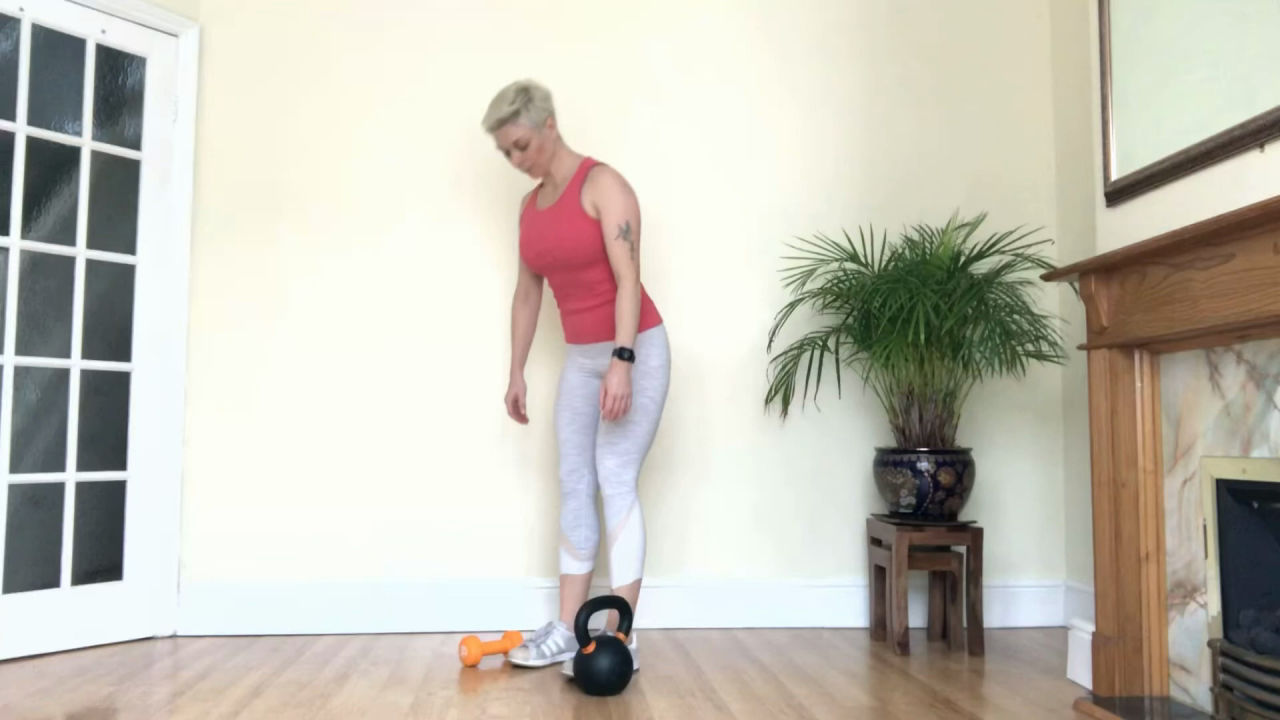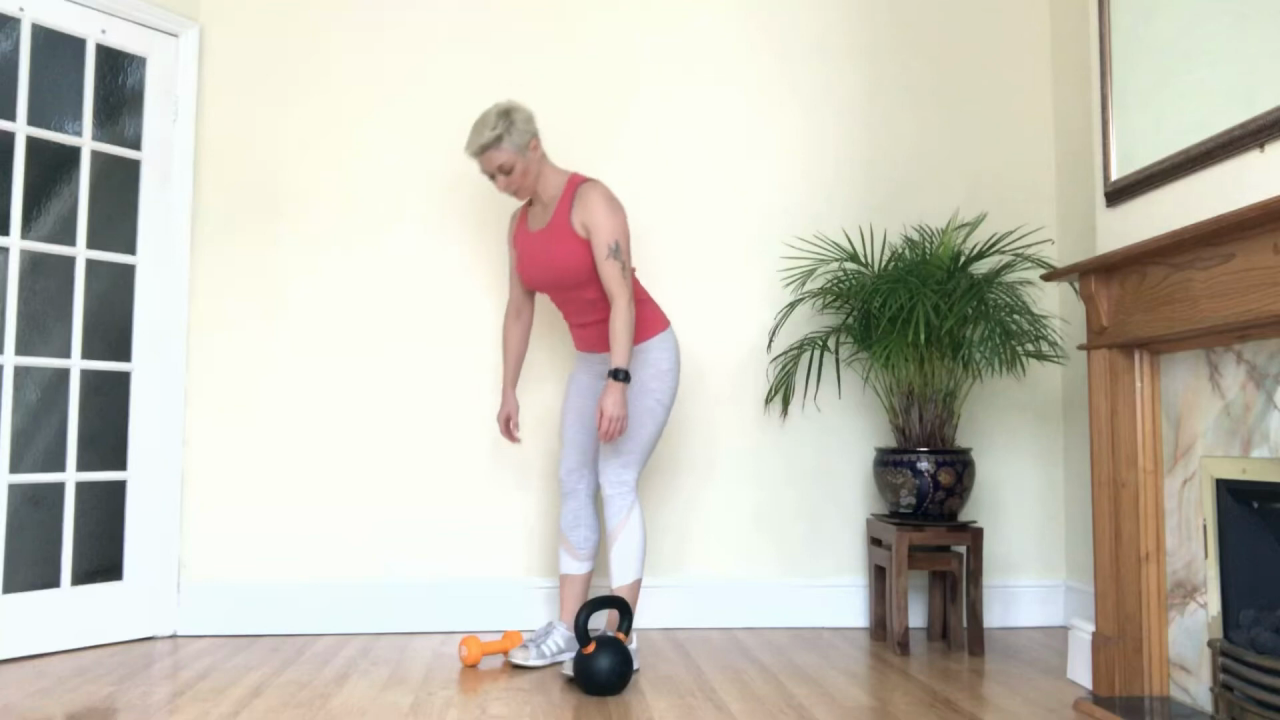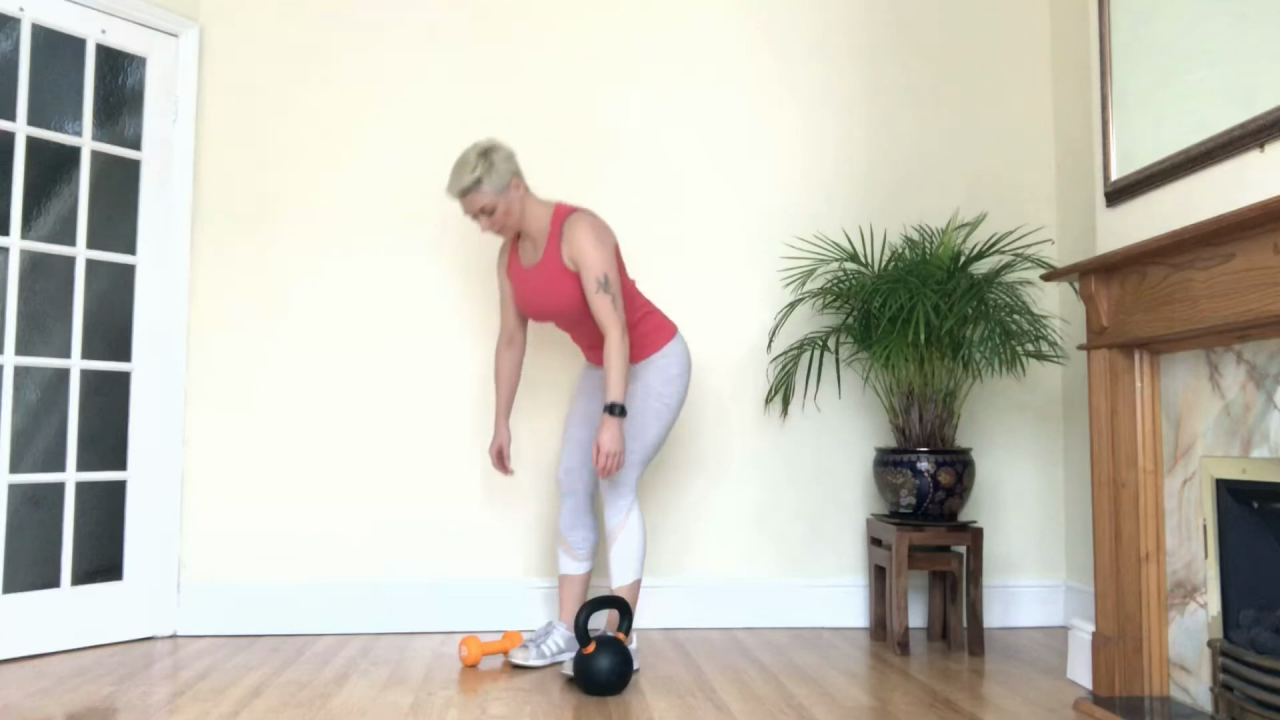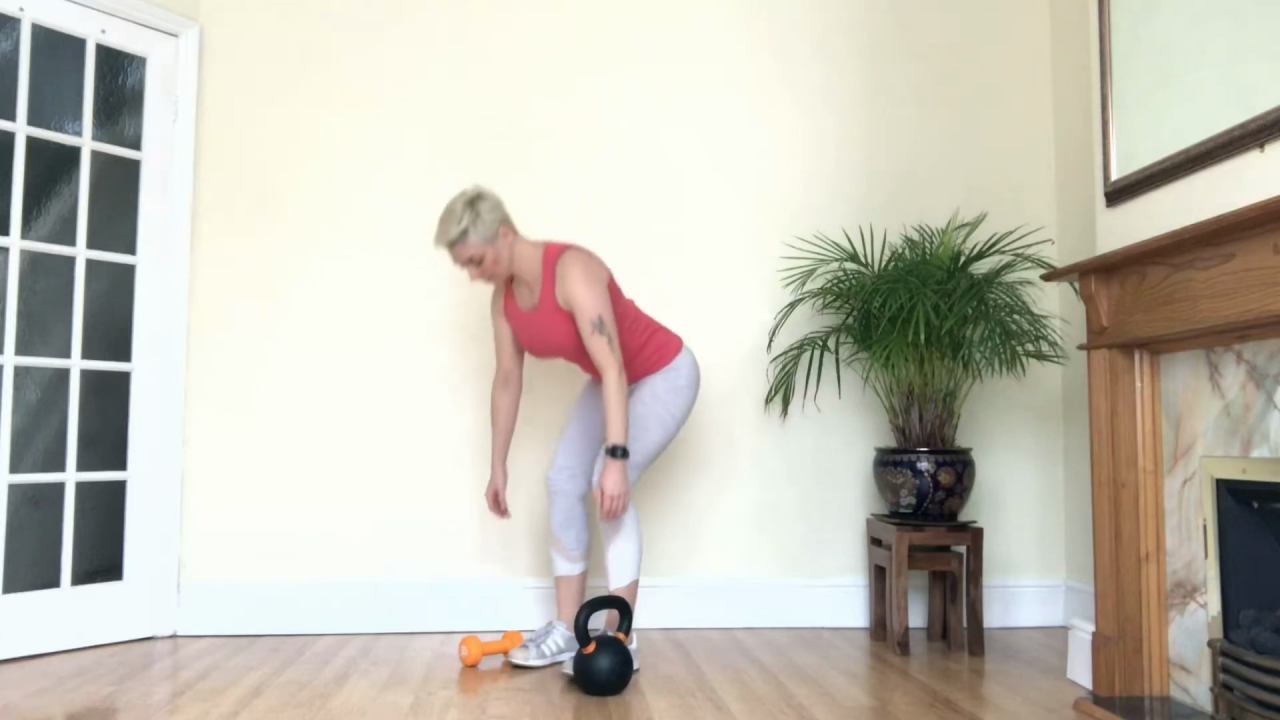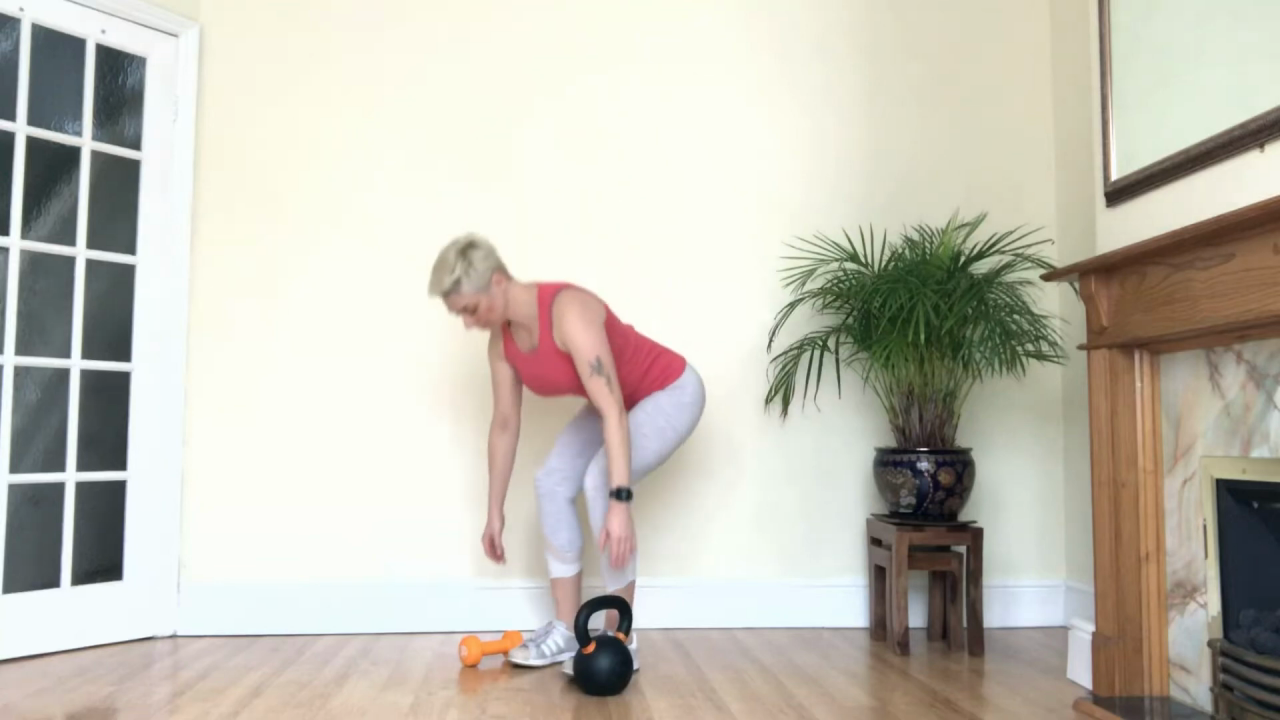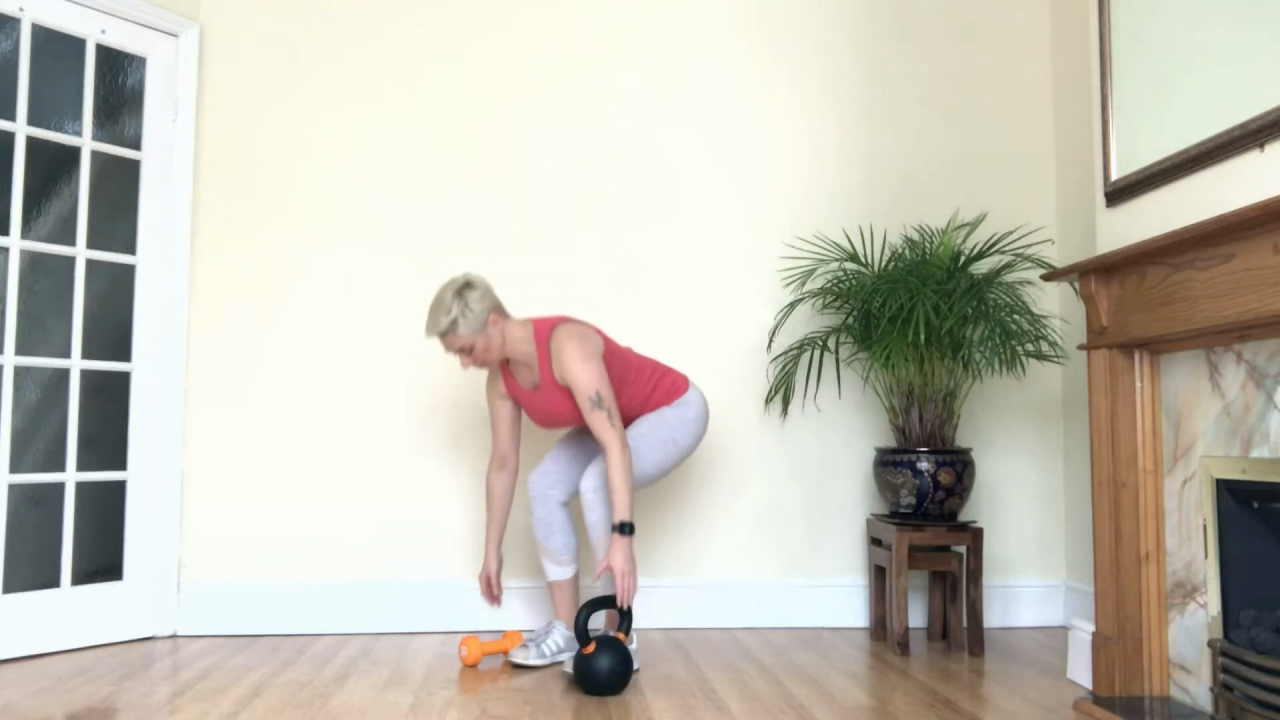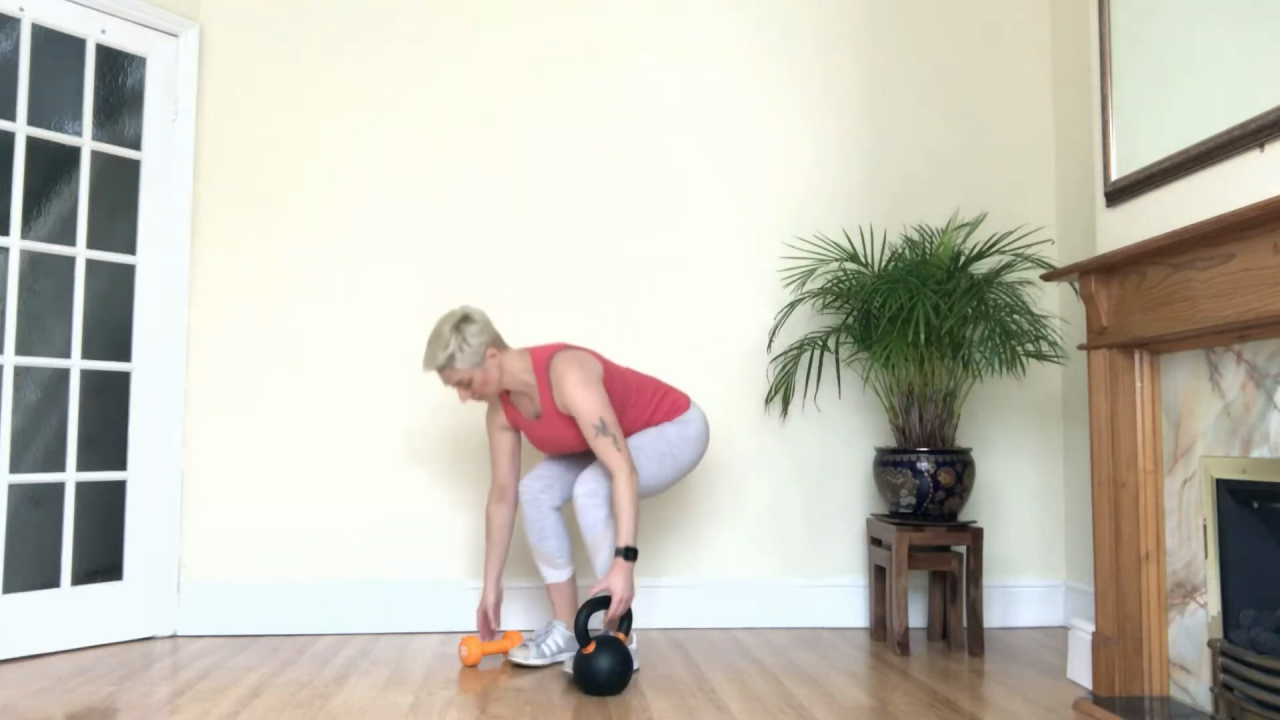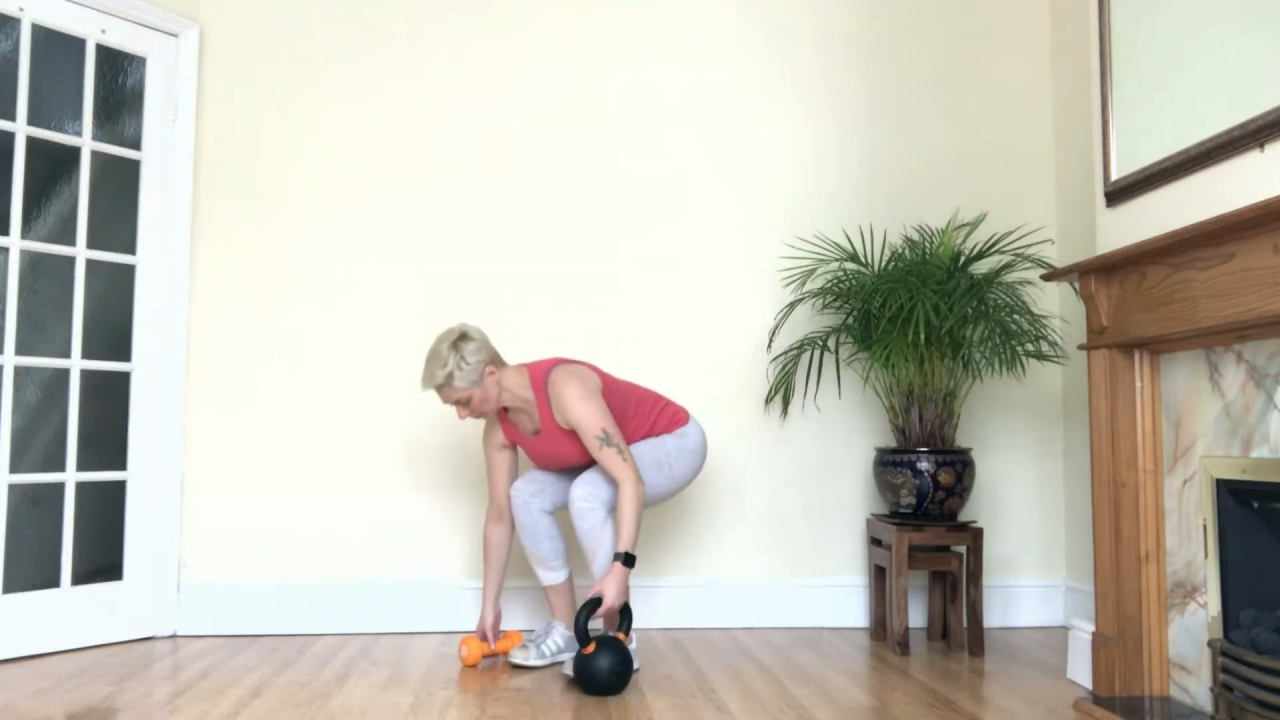
dt=0.2s
person 1, frame 1
left shoulder: (603, 184)
right shoulder: (530, 206)
left elbow: (628, 279)
right elbow: (527, 295)
left wrist: (622, 360)
right wrist: (517, 372)
left hip: (633, 349)
right hip: (581, 357)
left knee: (615, 482)
right knee: (573, 484)
left ankle: (620, 638)
right ankle: (568, 630)
person 1, frame 2
left shoulder: (591, 200)
right shoulder: (520, 224)
left elbow: (623, 297)
right elbow: (519, 310)
left wrist: (617, 381)
right wrist: (508, 390)
left hip: (644, 352)
right hip: (591, 359)
left knee: (616, 481)
right knee: (574, 483)
left ankle: (621, 638)
right ankle: (569, 630)
person 1, frame 3
left shoulder: (579, 231)
right shoulder: (510, 256)
left elbow: (617, 329)
right elbow: (511, 340)
left wrist: (615, 417)
right wrist: (501, 422)
left hip: (656, 360)
right hip: (602, 366)
left knee: (615, 483)
right knee: (573, 482)
left ankle: (620, 639)
right ankle: (568, 630)
person 1, frame 4
left shoulder: (571, 270)
right shoulder: (504, 296)
left elbow: (614, 370)
right elbow: (506, 380)
left wrist: (616, 459)
right wrist: (498, 466)
left hip: (665, 374)
right hip: (612, 381)
left knee: (607, 483)
right knee: (562, 480)
left ankle: (621, 640)
right ankle: (567, 631)
person 1, frame 5
left shoulder: (568, 311)
right shoulder: (502, 340)
left elbow: (613, 413)
right elbow: (504, 424)
left wrist: (620, 500)
right wrist: (495, 512)
left hip: (670, 393)
right hip: (622, 399)
left knee: (599, 481)
right knee: (551, 482)
left ankle: (620, 639)
right ankle: (567, 630)
person 1, frame 6
left shoulder: (566, 346)
right shoulder: (501, 377)
left elbow: (616, 446)
right elbow: (502, 463)
left wrist: (621, 536)
right wrist: (492, 552)
left hip: (675, 411)
right hip: (620, 418)
left knee: (596, 485)
right knee: (544, 486)
left ankle: (621, 639)
right ankle: (566, 630)
person 1, frame 7
left shoulder: (565, 374)
right shoulder: (502, 408)
left elbow: (624, 471)
right elbow: (503, 495)
left wrist: (623, 562)
right wrist: (491, 586)
left hip: (676, 430)
right hip: (617, 438)
left knee: (590, 490)
right knee: (534, 491)
right ankle: (566, 630)
person 1, frame 8
left shoulder: (564, 388)
right shoulder: (499, 427)
left elbow: (630, 479)
right elbow: (499, 514)
left wrist: (620, 567)
right wrist: (489, 605)
left hip: (673, 442)
right hip: (611, 452)
left knee: (587, 494)
right knee: (526, 495)
right ankle: (565, 630)
